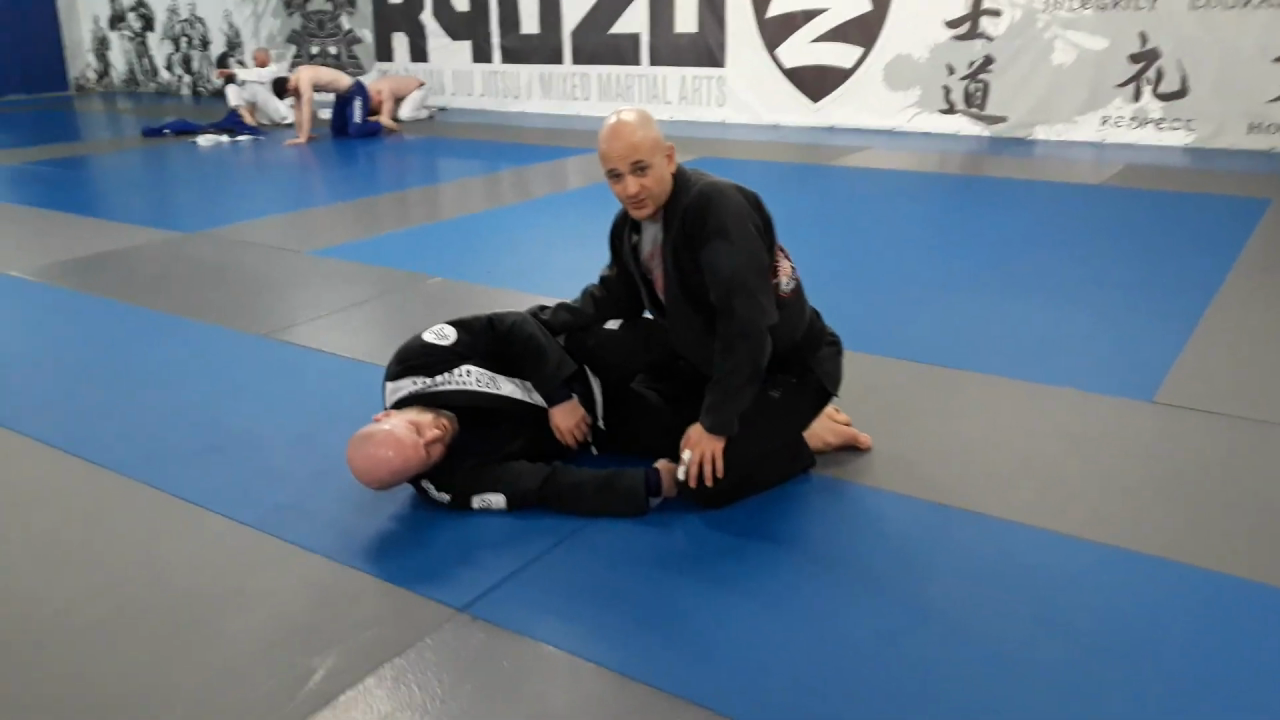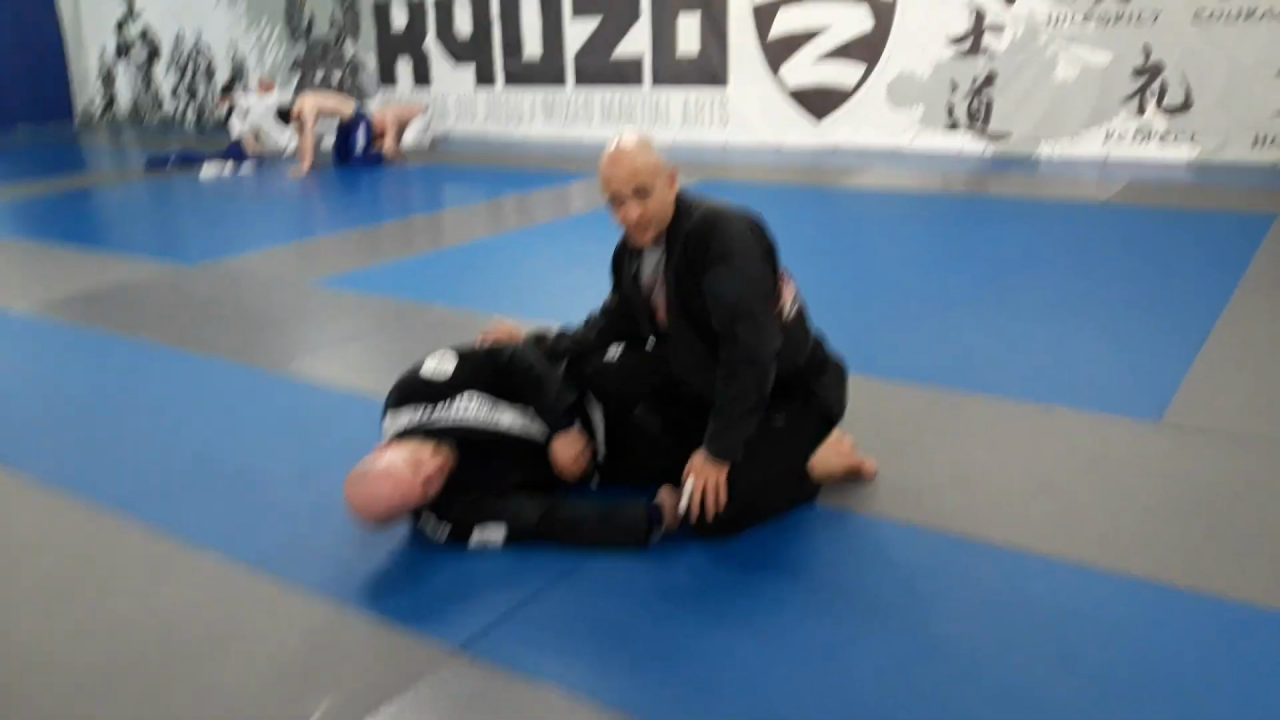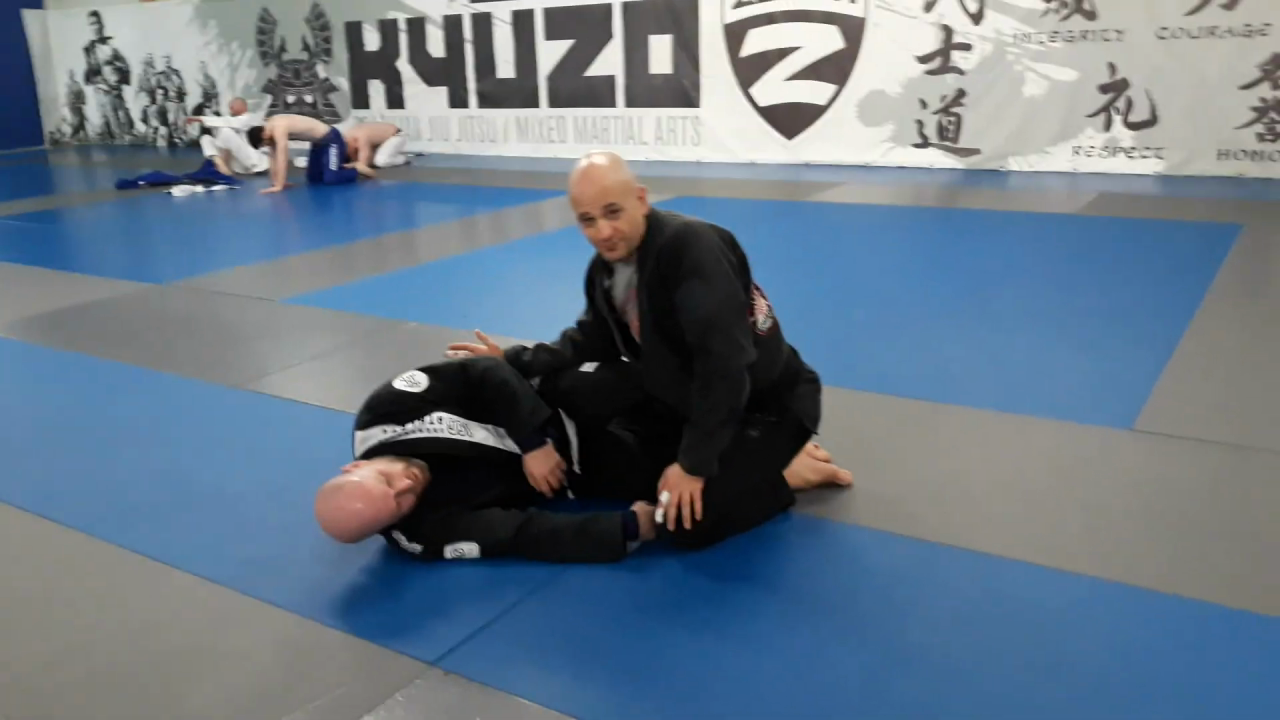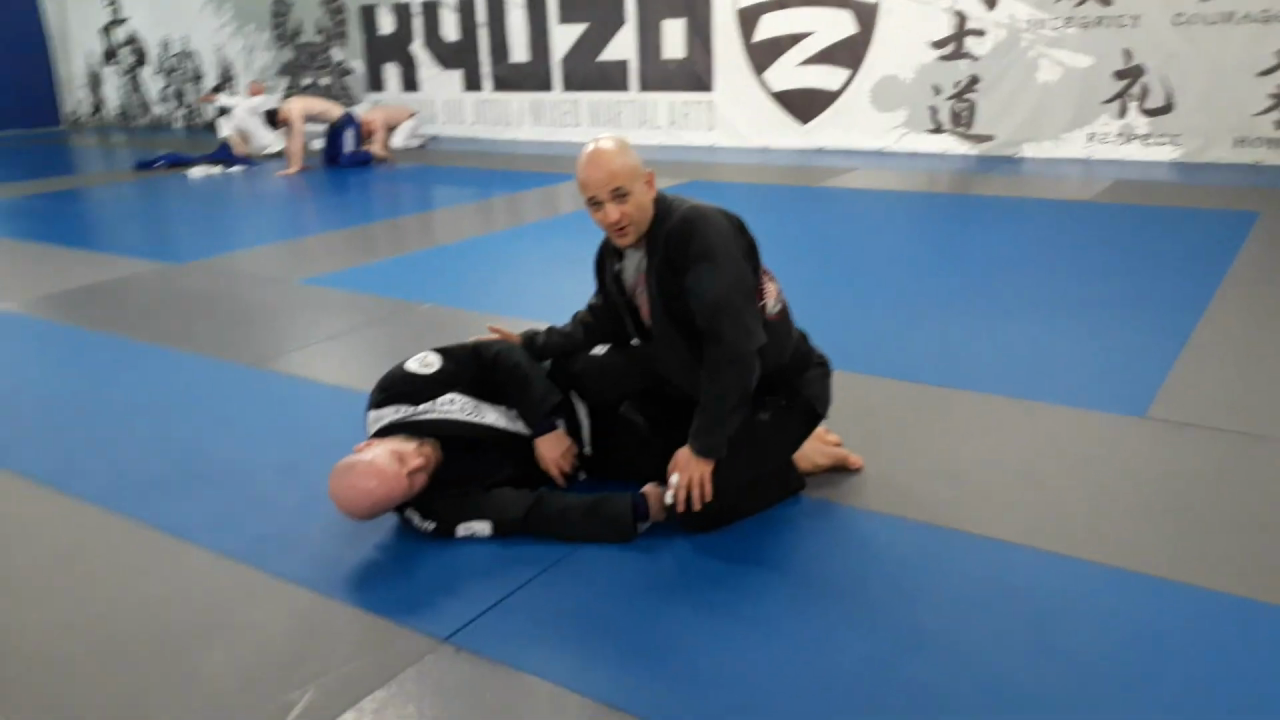
dt=0.1s
person 1, frame 1
left shoulder: (718, 208)
right shoulder: (630, 222)
left elbow: (747, 325)
right elbow: (615, 297)
left wrist: (716, 422)
right wrist: (541, 321)
left hip: (787, 362)
right hip: (707, 352)
left knee: (711, 483)
left ankle: (808, 433)
person 1, frame 2
left shoulder: (720, 233)
right shoulder: (633, 249)
left elbow: (751, 352)
right elbow: (619, 325)
left wrist: (719, 450)
right wrist: (539, 346)
left hip: (789, 389)
right hip: (710, 379)
left knee: (714, 511)
left ankle: (815, 460)
person 1, frame 3
left shoulder: (692, 248)
right shoulder: (605, 266)
left elbow: (725, 365)
right elbow: (594, 342)
left wrist: (693, 463)
right wrist: (515, 361)
left hip: (764, 401)
right hip: (685, 394)
left knee: (687, 524)
left ankle: (785, 470)
person 1, frame 4
left shoulder: (700, 232)
right shoulder: (616, 249)
left elbow: (735, 349)
right elbow: (605, 323)
left wrist: (704, 446)
right wrist: (529, 345)
left hip: (776, 385)
right hip: (696, 377)
left knee: (699, 506)
left ankle: (797, 455)
person 2, frame 1
left shoulder: (415, 361)
right shoulder: (454, 484)
left elbow: (510, 327)
right elbow: (554, 488)
left wrist: (558, 395)
right wrist: (656, 482)
person 2, frame 2
left shoulder: (414, 393)
right shoulder: (456, 518)
left elbow: (510, 359)
right elbow: (554, 522)
left wrist: (561, 424)
right wrist: (657, 515)
person 2, frame 3
left shoulder: (385, 411)
right shoulder: (431, 534)
left elbow: (482, 373)
right elbow: (530, 537)
left wrist: (533, 440)
right wrist: (633, 527)
person 2, frame 4
left shoulder: (398, 390)
right shoulder: (444, 517)
left elbow: (493, 356)
right elbow: (545, 517)
left wrist: (543, 424)
right wrist: (647, 507)
left hip: (566, 386)
right hip: (590, 446)
right ankle: (792, 457)
